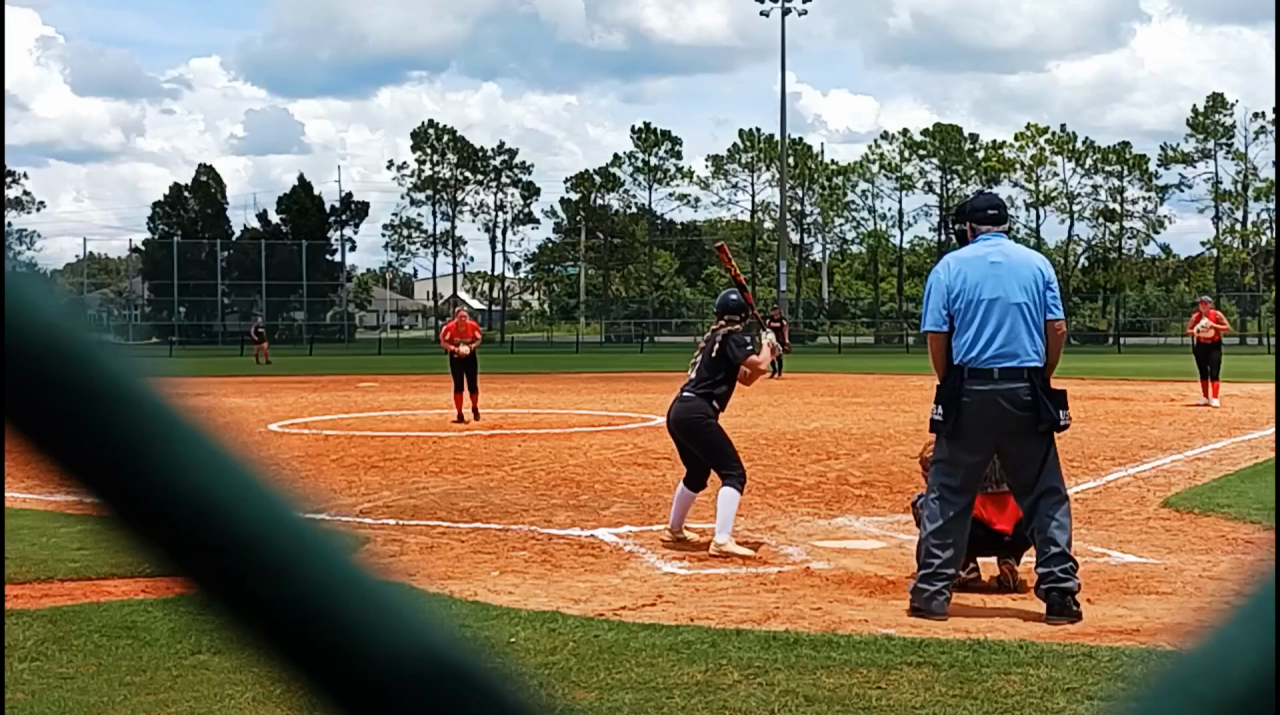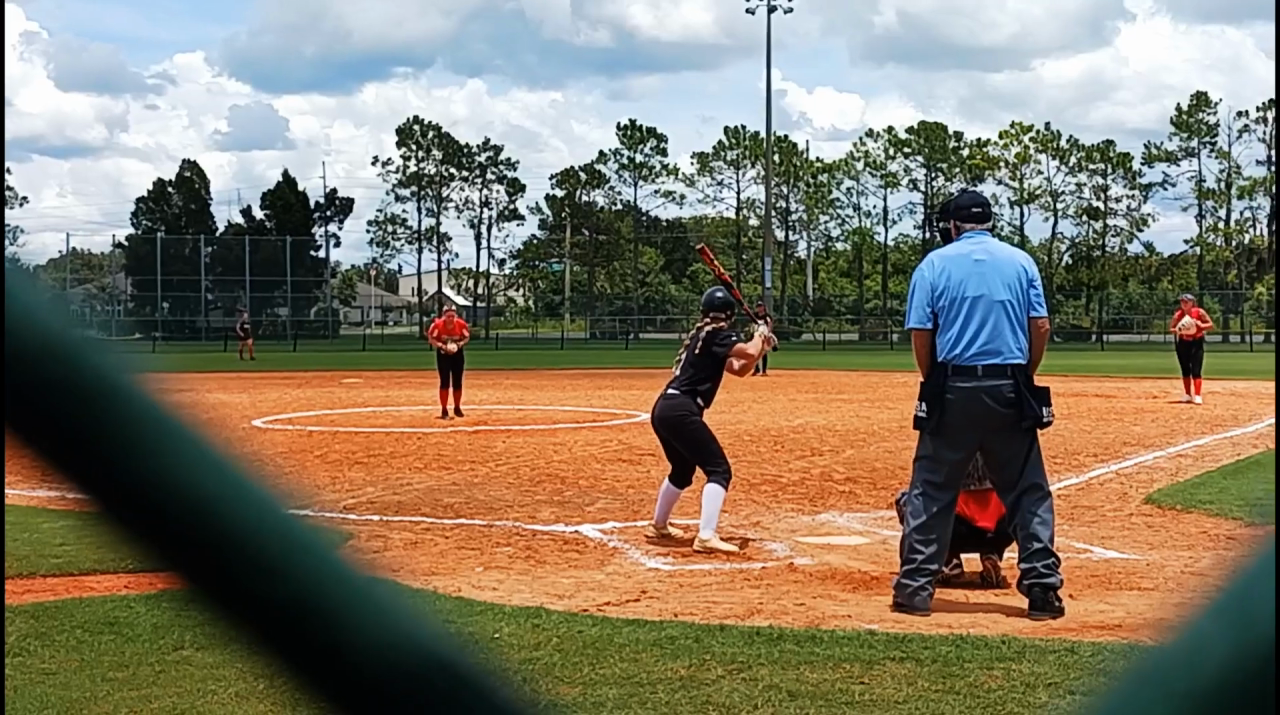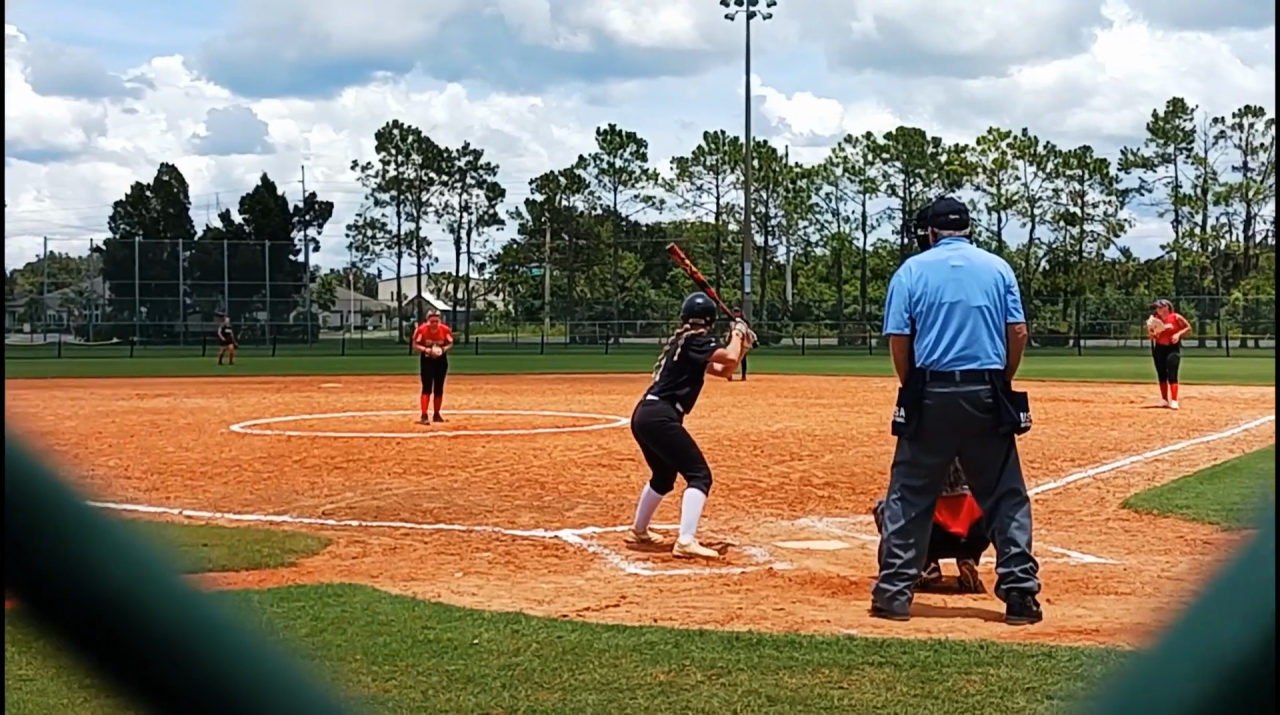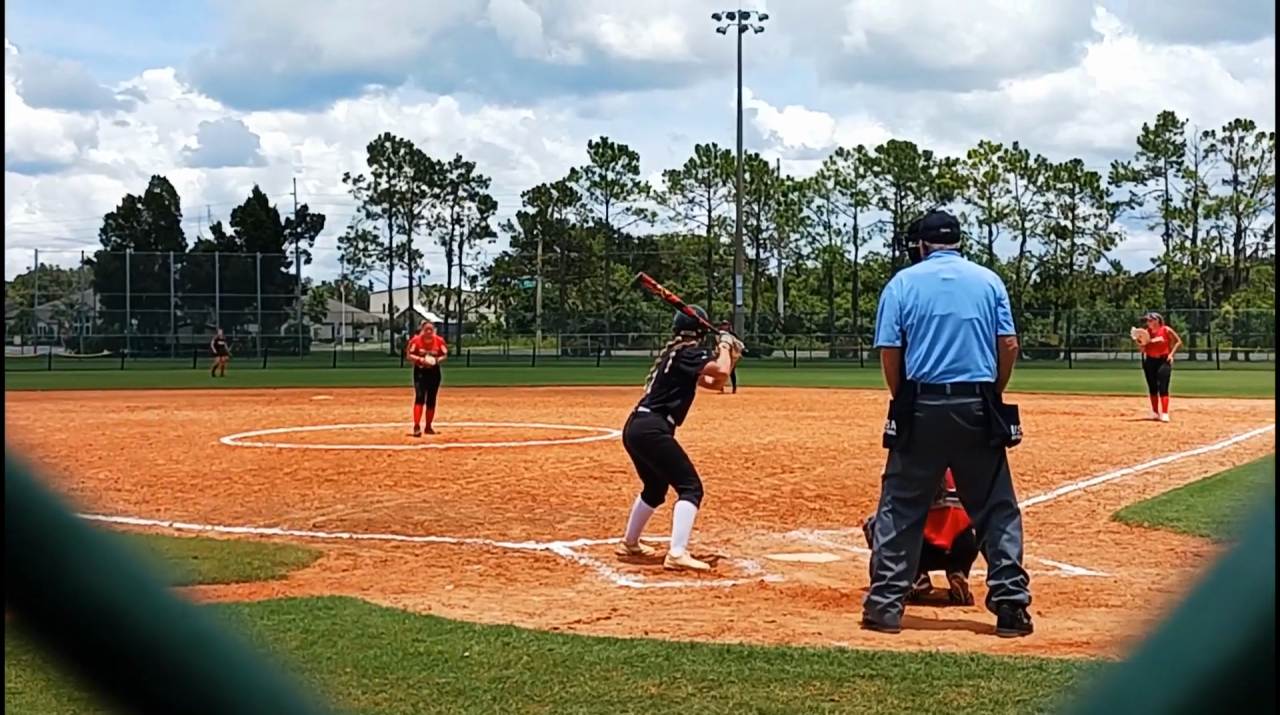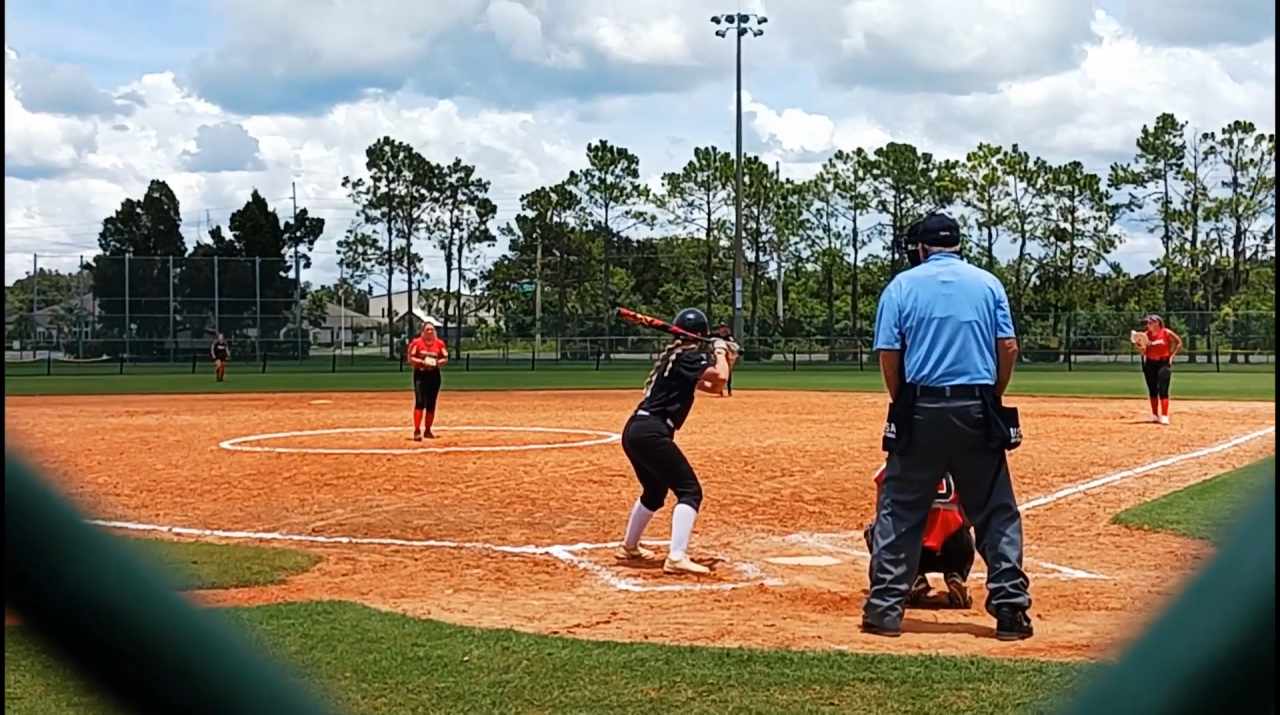
dt=0.2s
person 1, frame 1
left shoulder: (950, 266)
right shoulder: (1037, 263)
left elbow: (936, 337)
right elbow: (1057, 330)
left wrist: (950, 390)
right wrist: (1041, 382)
left hip: (969, 391)
right hip: (1025, 391)
left knee: (947, 496)
right knee: (1045, 496)
left ankle: (932, 593)
right ankle: (1060, 594)
person 1, frame 2
left shoulder: (935, 264)
right shoulder: (1021, 261)
left elbow: (920, 335)
right elbow: (1041, 327)
left wrist: (934, 386)
right wrist: (1024, 380)
left hip: (953, 389)
right hip: (1009, 389)
left knee: (931, 491)
right knee: (1029, 492)
left ankle: (915, 589)
right ankle: (1042, 590)
person 1, frame 3
left shoulder: (912, 270)
right shoulder: (998, 267)
left elbow: (898, 341)
right elbow: (1018, 333)
left wrist: (912, 391)
right wrist: (1002, 385)
left hip: (931, 394)
right hip: (987, 393)
left knee: (909, 497)
right knee: (1006, 497)
left ankle: (894, 594)
right ankle: (1020, 594)
person 1, frame 4
left shoulder: (903, 282)
right shoulder: (989, 280)
left elbow: (889, 353)
right elbow: (1009, 345)
left wrist: (903, 405)
right wrist: (992, 398)
left hip: (922, 406)
right hip: (978, 406)
left knee: (900, 509)
right knee: (997, 509)
left ankle: (885, 606)
right ankle: (1011, 606)
person 1, frame 5
left shoulder: (902, 285)
right shoulder: (988, 283)
left elbow: (889, 357)
right elbow: (1008, 348)
left wrist: (903, 407)
right wrist: (991, 401)
left hip: (921, 409)
right hip: (977, 409)
left knee: (900, 512)
right knee: (996, 512)
left ankle: (885, 609)
right ankle: (1011, 609)
person 2, frame 1
left shoulder: (715, 338)
right shoulder: (733, 338)
left elbow: (746, 378)
right elbow: (760, 366)
left wrist: (768, 355)
right wrist: (767, 342)
left hip: (680, 411)
right hip: (697, 414)
left knee: (697, 473)
right knee: (734, 473)
left ankle: (674, 530)
right ankle: (722, 541)
person 2, frame 2
left shoulder: (703, 336)
right shoulder: (717, 335)
left elbow: (739, 369)
right elbow: (749, 352)
left wrist: (762, 348)
right wrist: (760, 334)
left hip: (664, 409)
right hip: (681, 411)
left knee: (683, 469)
right knee: (719, 469)
left ankle: (658, 525)
right ankle: (706, 536)
person 2, frame 3
left shoulder: (683, 342)
right shoulder: (696, 341)
left elbow: (723, 370)
right elbow: (730, 358)
left wrist: (743, 346)
right wrist: (737, 332)
left hip: (644, 415)
right hip: (660, 417)
left knee: (664, 475)
right knee: (699, 474)
left ankle: (638, 530)
right ankle: (686, 542)
person 2, frame 4
left shoulder: (675, 354)
right shoulder: (688, 353)
left elbow: (714, 383)
right elbow: (721, 371)
left wrist: (730, 356)
right wrist: (724, 346)
left hip: (636, 427)
right hip: (652, 429)
left knee: (656, 487)
right knee: (690, 487)
left ankle: (629, 542)
right ankle: (677, 554)
person 2, frame 5
left shoulder: (675, 357)
right shoulder: (687, 357)
left elbow: (713, 387)
right elbow: (720, 377)
left wrist: (727, 360)
right wrist: (719, 352)
left hip: (636, 431)
right hip: (651, 433)
left knee: (655, 491)
right knee: (690, 491)
left ankle: (629, 546)
right ankle: (677, 558)
